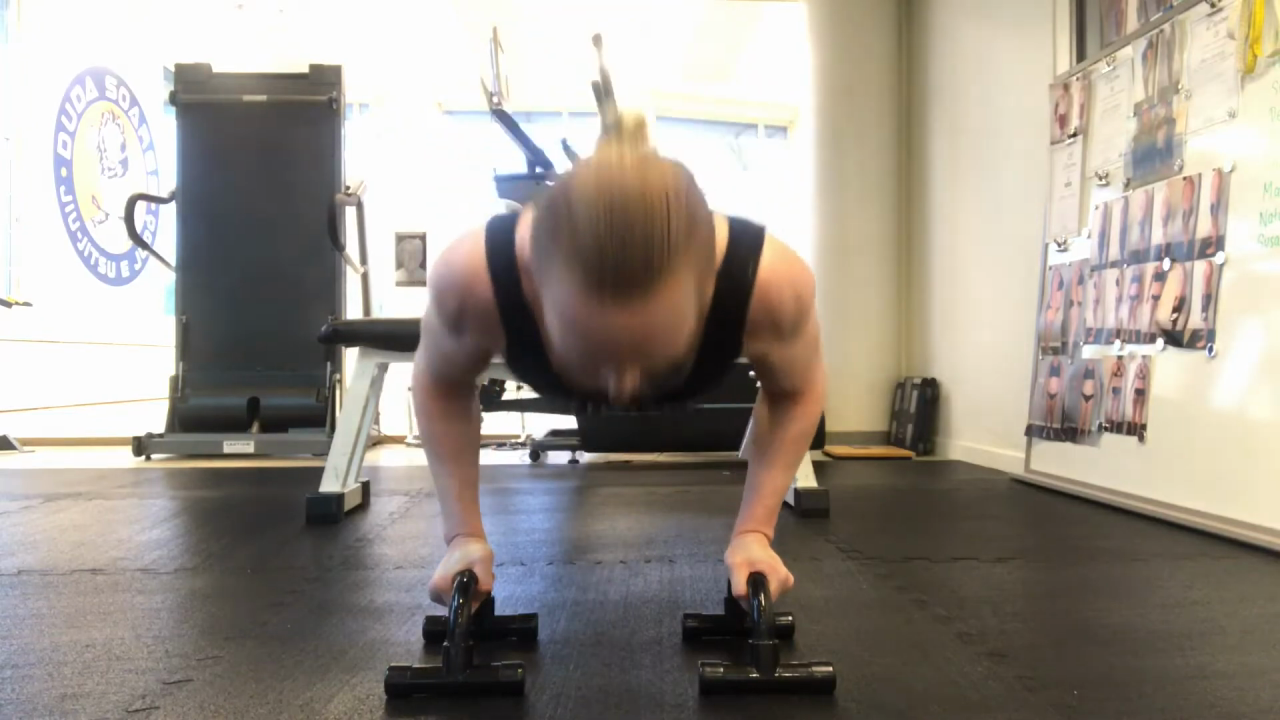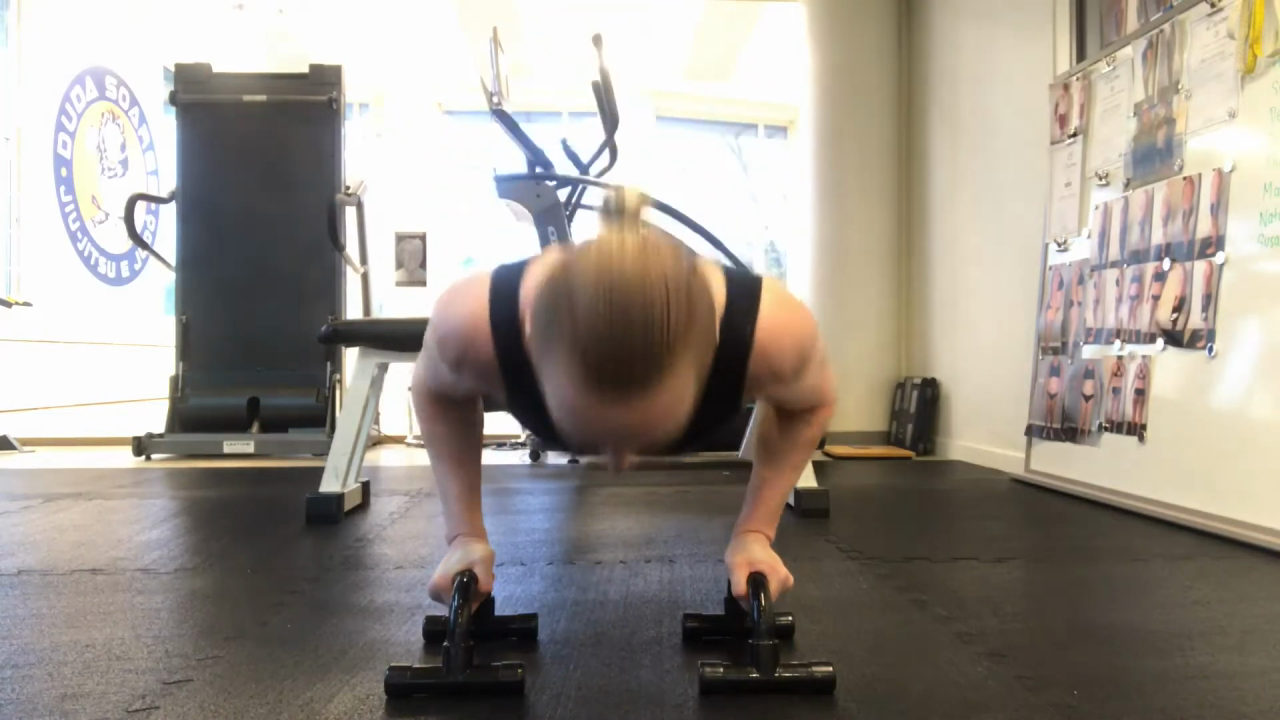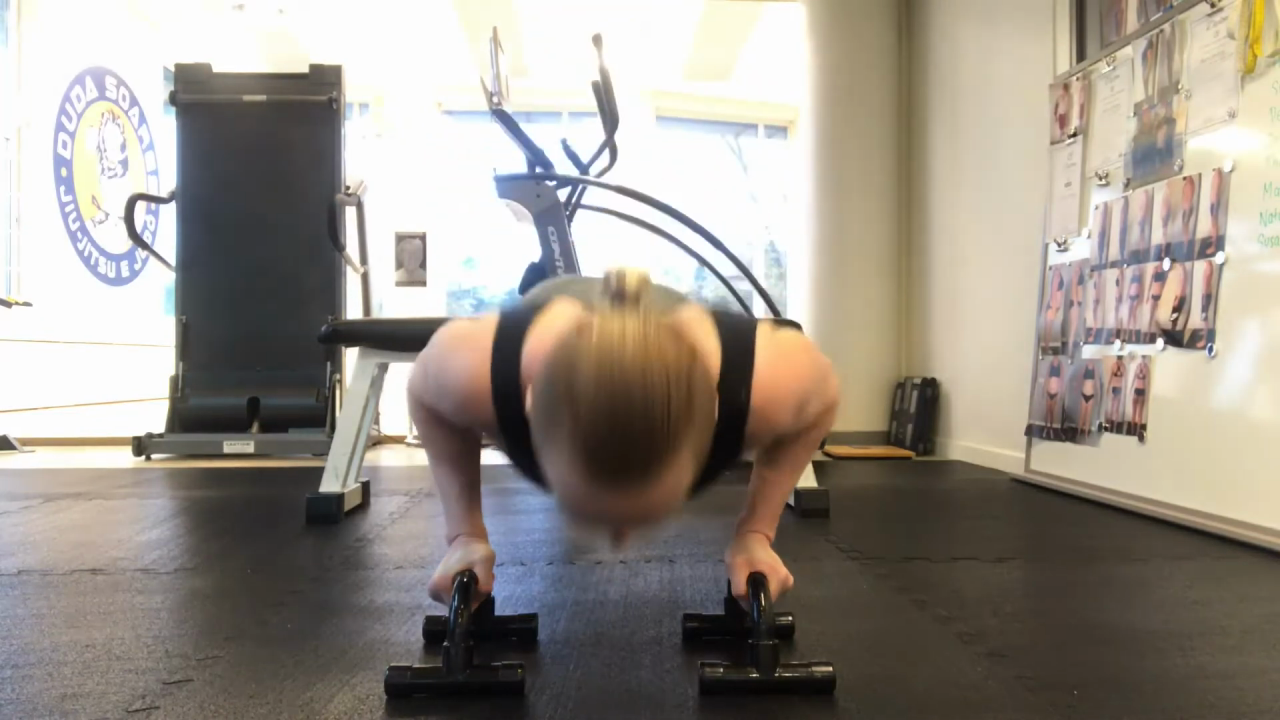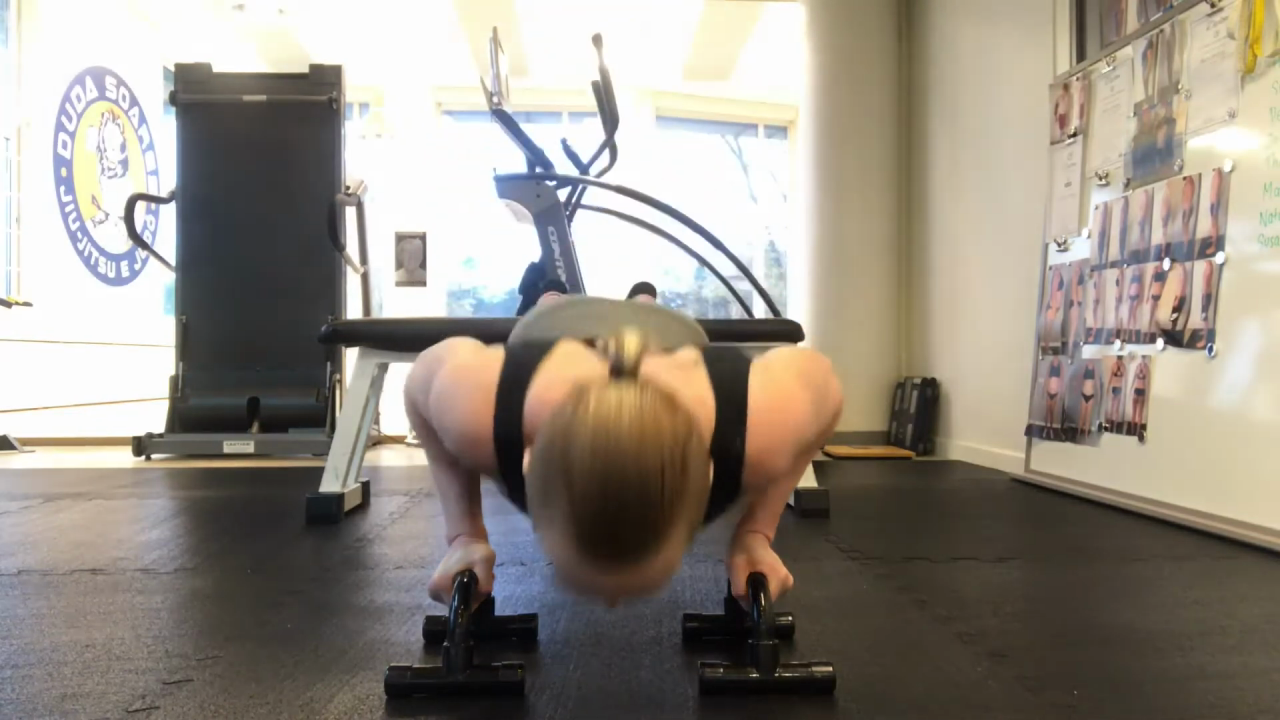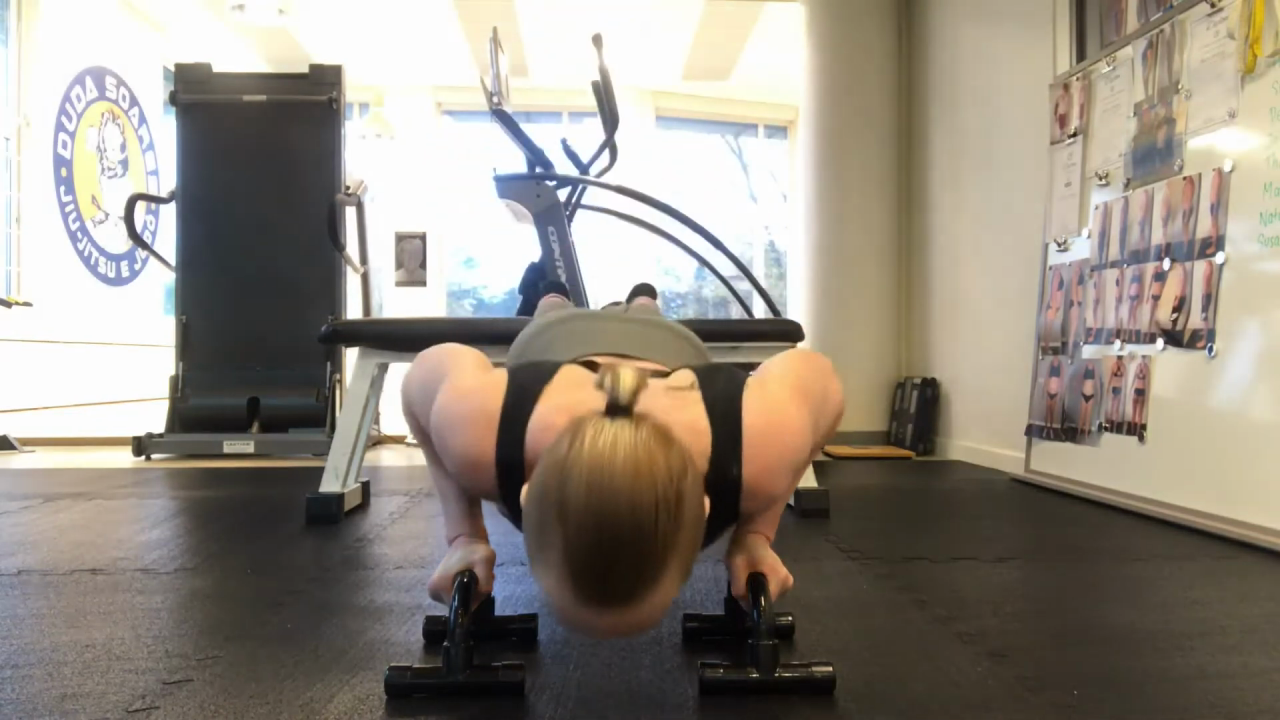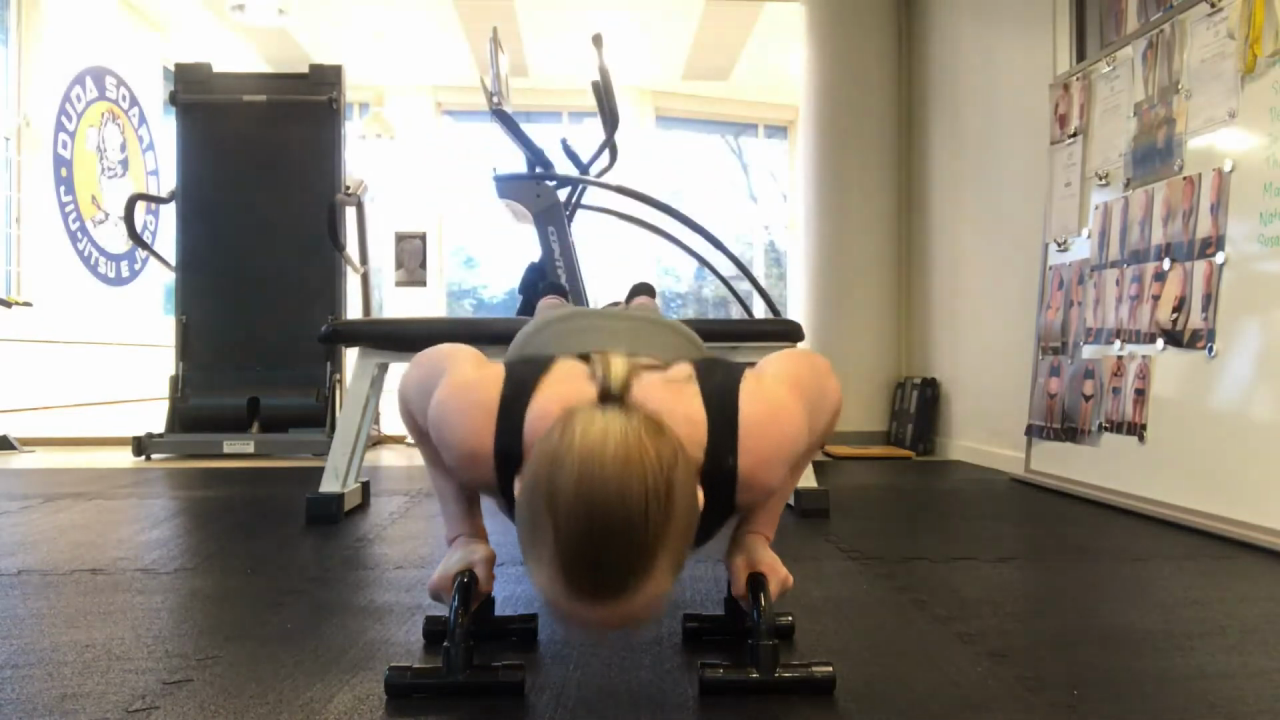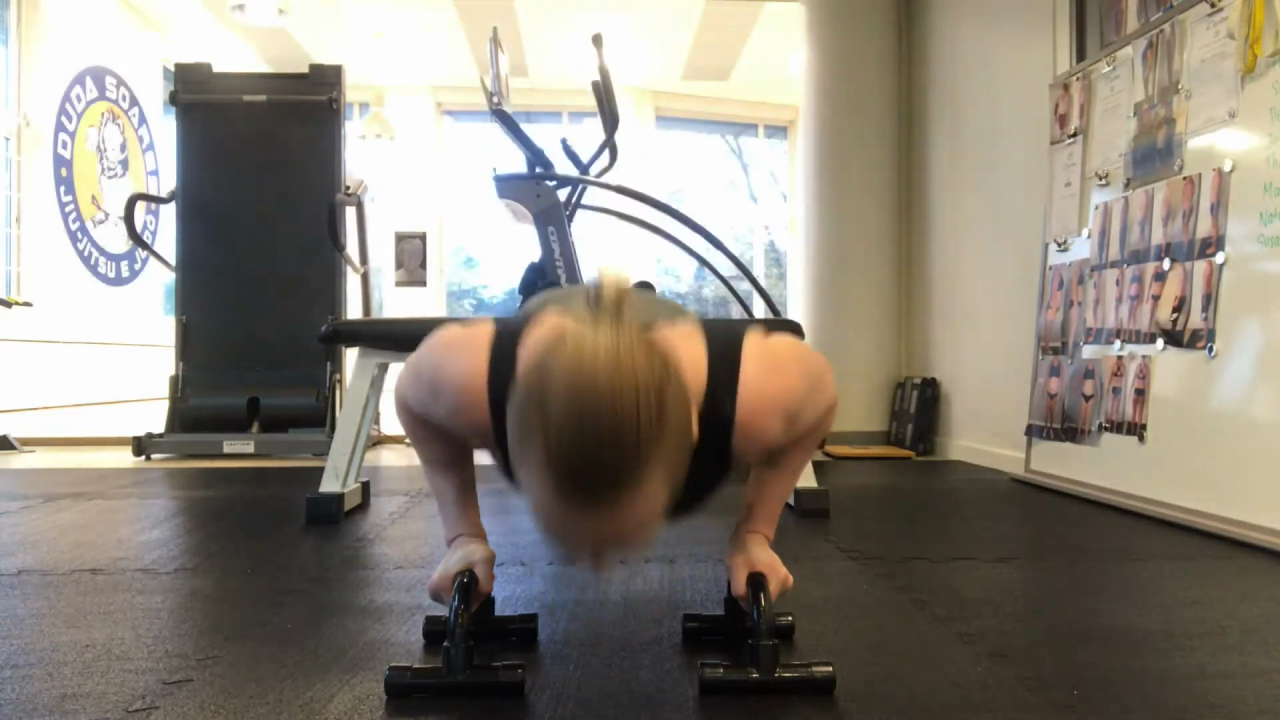
dt=0.1s
person 1, frame 1
left shoulder: (767, 282)
right shoulder: (474, 275)
left elbow: (796, 391)
right elbow: (440, 383)
left wrist: (753, 531)
right wrist: (463, 535)
person 1, frame 2
left shoulder: (765, 329)
right shoulder: (477, 320)
left elbow: (809, 403)
right elbow: (437, 395)
left wrist: (755, 530)
right wrist: (465, 531)
person 1, frame 3
left shoulder: (765, 383)
right shoulder: (475, 371)
left elbow: (821, 400)
left wrist: (755, 533)
right wrist: (464, 534)
right ankle: (541, 312)
person 1, frame 4
left shoulder: (757, 430)
right shoulder: (480, 411)
left elbow: (827, 388)
right elbow: (420, 388)
left wrist: (756, 533)
right wrist: (463, 532)
left ankle: (646, 308)
right ankle: (551, 303)
person 1, frame 5
left shoulder: (754, 454)
right shoulder: (479, 436)
left elbow: (825, 386)
right elbow: (417, 382)
left wrist: (755, 536)
right wrist: (463, 536)
left ankle: (642, 308)
right ankle: (552, 303)
person 1, frame 6
left shoulder: (751, 435)
right shoulder: (479, 425)
left elbow: (826, 392)
right elbow: (413, 391)
left wrist: (754, 534)
right wrist: (465, 535)
left ankle: (644, 305)
right ankle: (550, 301)
person 1, frame 7
left shoulder: (751, 394)
right shoulder: (473, 380)
left elbow: (822, 396)
right elbow: (411, 397)
left wrist: (755, 533)
right wrist: (463, 535)
left ankle: (644, 304)
right ankle: (545, 292)
